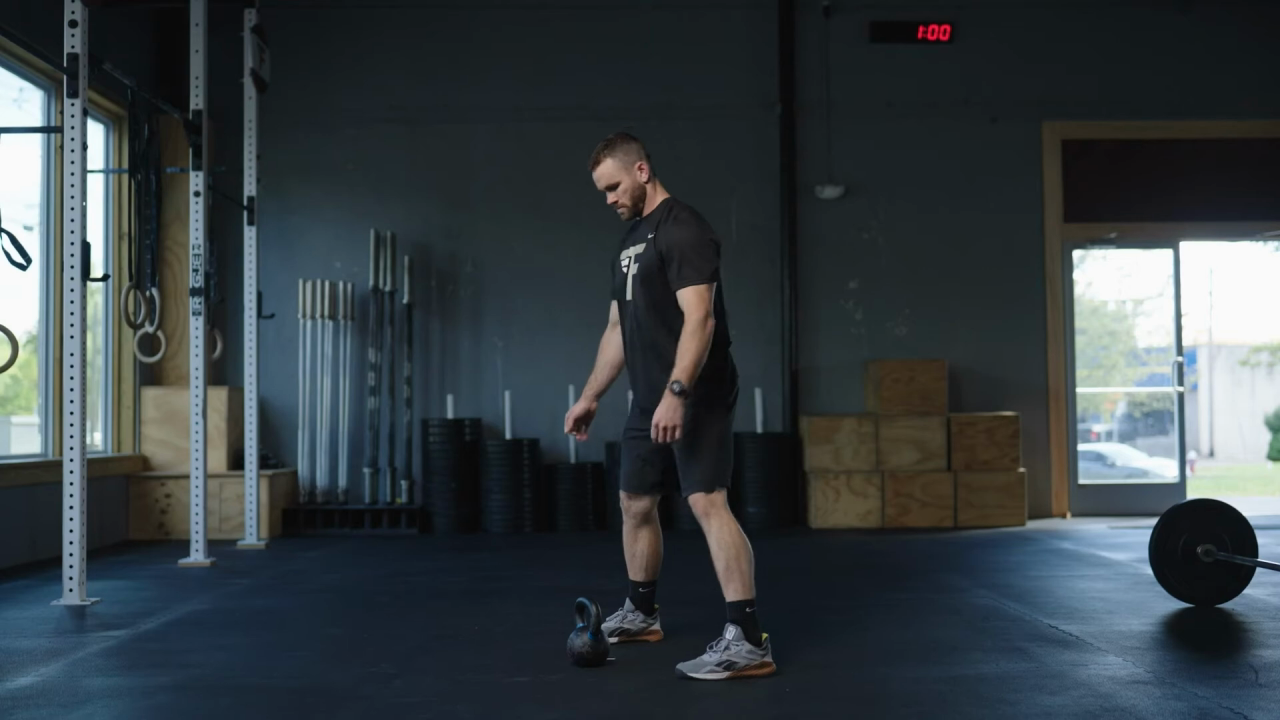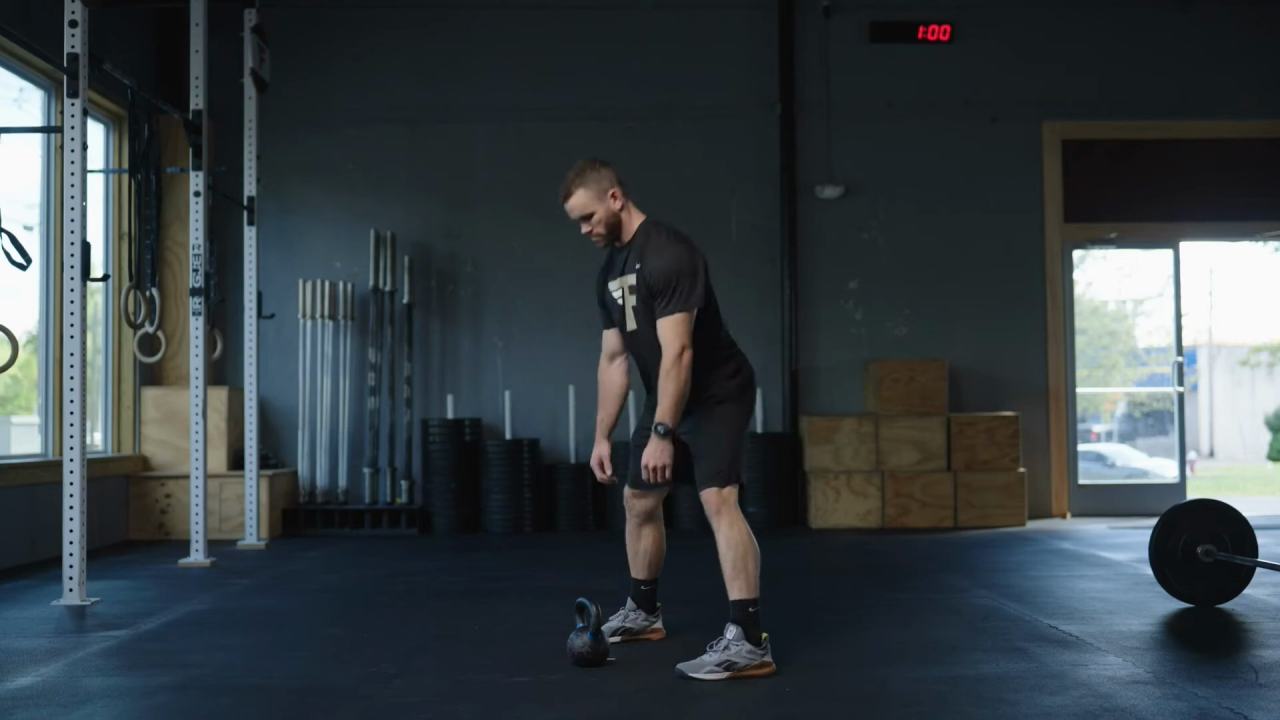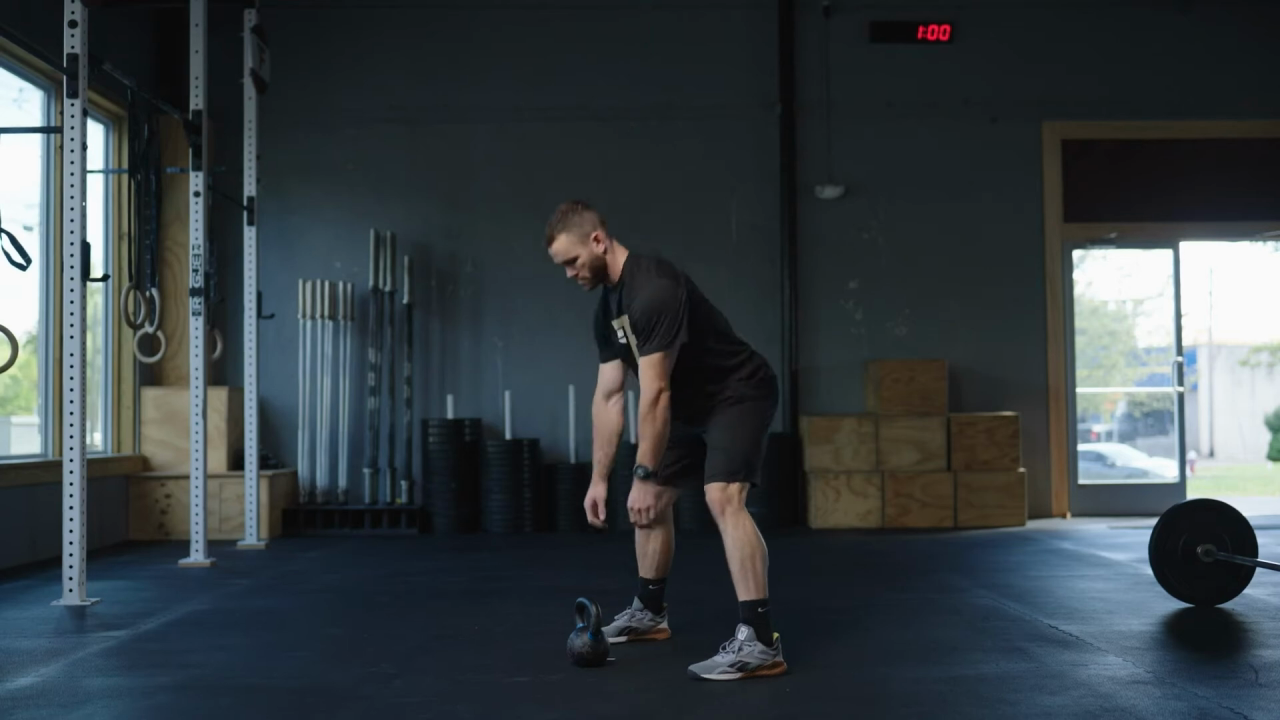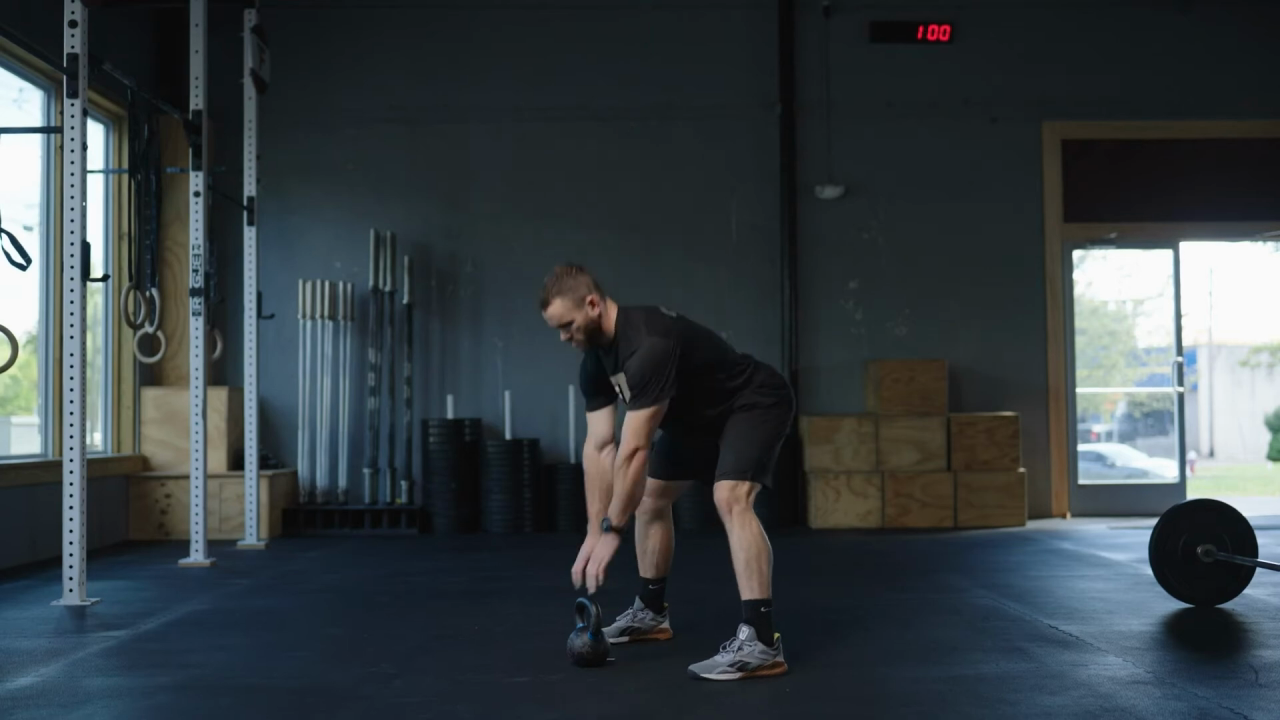
dt=0.3s
person 1, frame 1
left shoulder: (683, 229)
right shoulder: (630, 242)
left elbow: (700, 319)
right elbow: (617, 330)
left wrist: (676, 392)
right wrist: (589, 395)
left hip: (691, 399)
right hip: (648, 400)
left knee: (706, 503)
right knee: (635, 505)
left ankle: (747, 639)
right ankle: (641, 612)
person 1, frame 2
left shoulder: (668, 254)
right shoulder: (610, 269)
left elbow: (677, 352)
right elbow: (613, 359)
left wrist: (661, 434)
right wrist: (602, 436)
left hip: (718, 393)
right hip: (670, 397)
left knee: (718, 501)
right knee: (639, 499)
left ankle: (748, 639)
right ankle: (643, 611)
person 1, frame 3
left shoulder: (655, 288)
right shoulder: (607, 307)
left elbow: (654, 392)
right elbow: (608, 396)
left wrist: (644, 477)
right wrist: (599, 478)
left hip: (738, 394)
right hip: (689, 405)
left knee: (722, 499)
right knee: (652, 507)
left ankle: (759, 640)
right ankle: (650, 611)
person 1, frame 4
left shoulder: (650, 345)
right shoulder: (596, 359)
left elbow: (634, 451)
right elbow: (599, 447)
left wrist: (609, 531)
right wrist: (592, 533)
left hip: (757, 402)
right hip: (701, 414)
left knee: (730, 498)
right knee: (650, 495)
left ankle: (760, 642)
right ankle: (651, 611)
